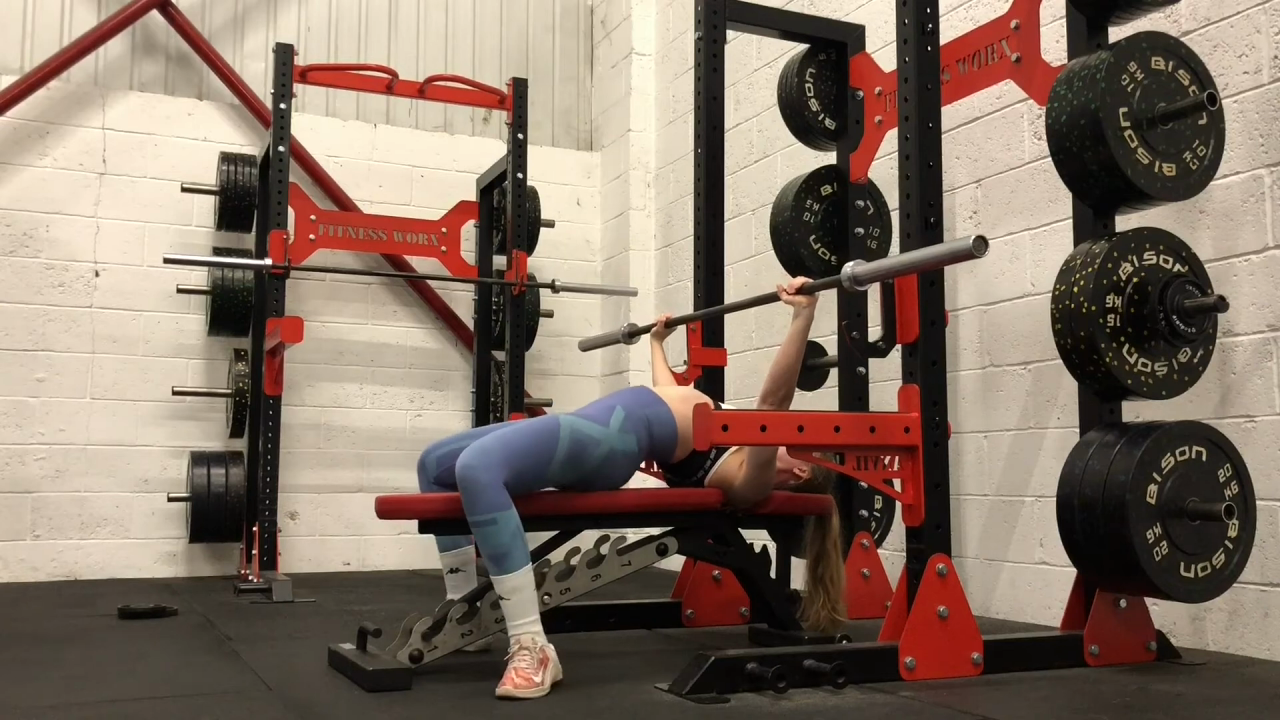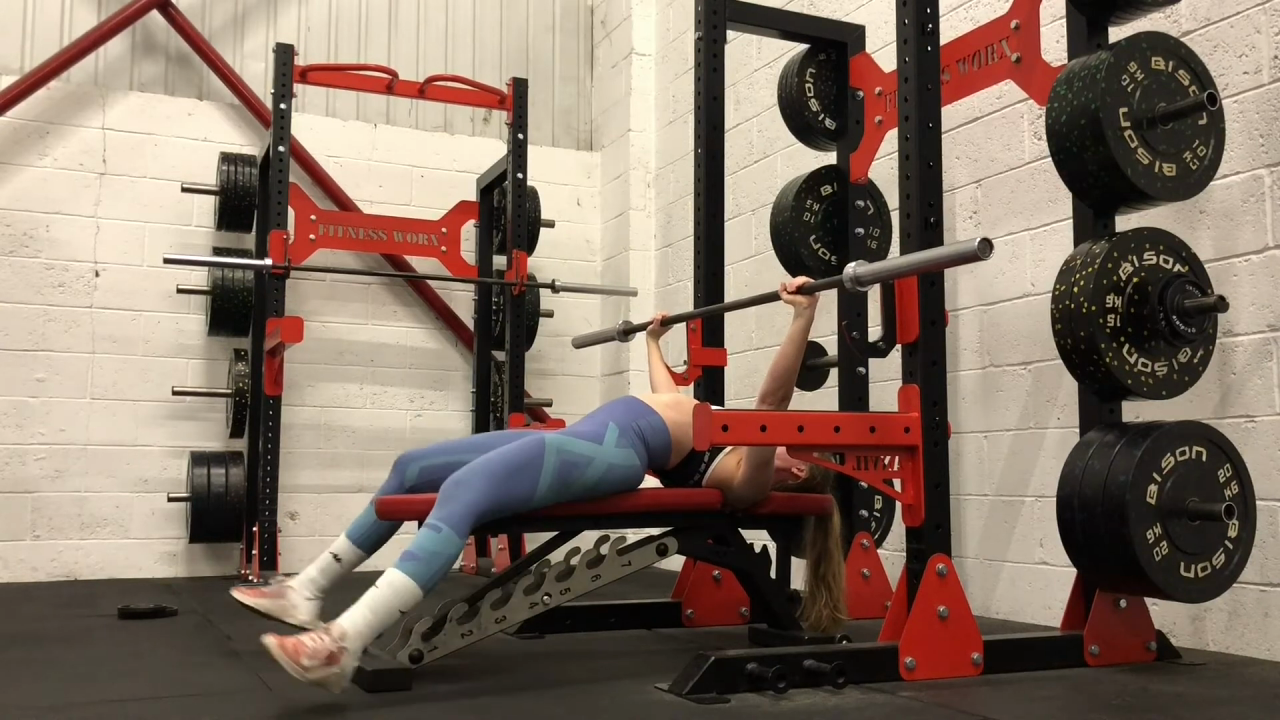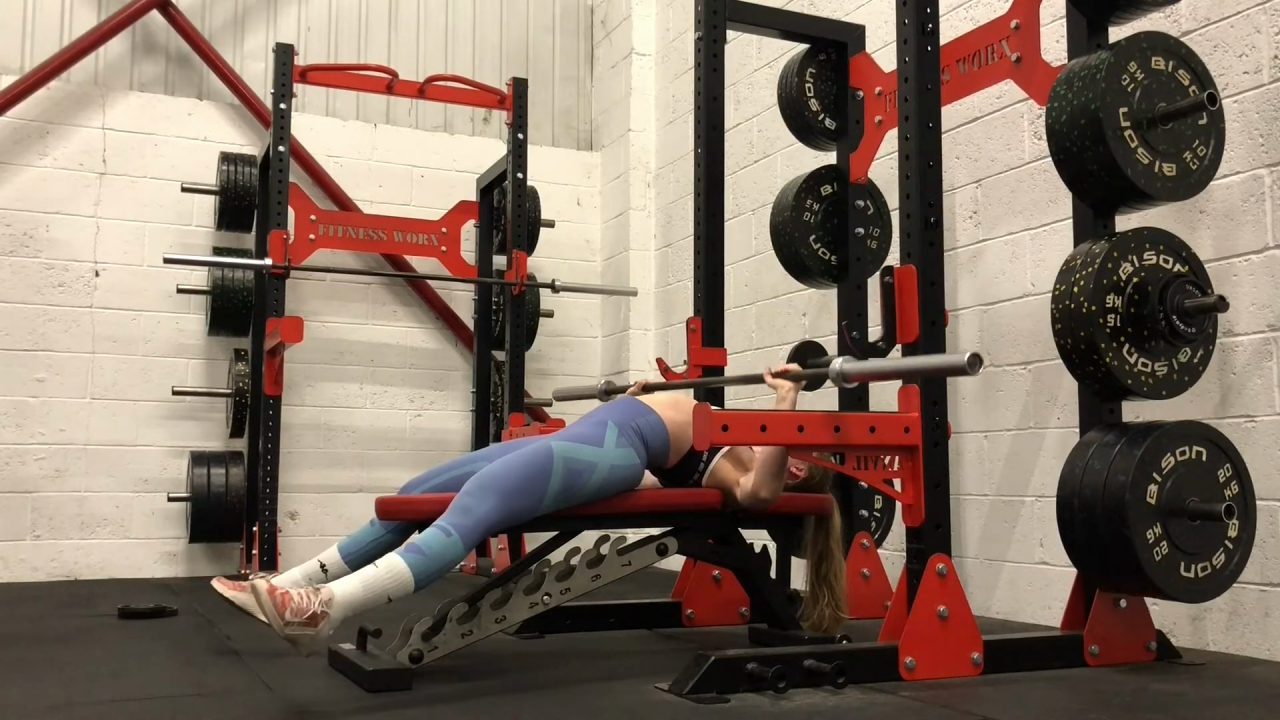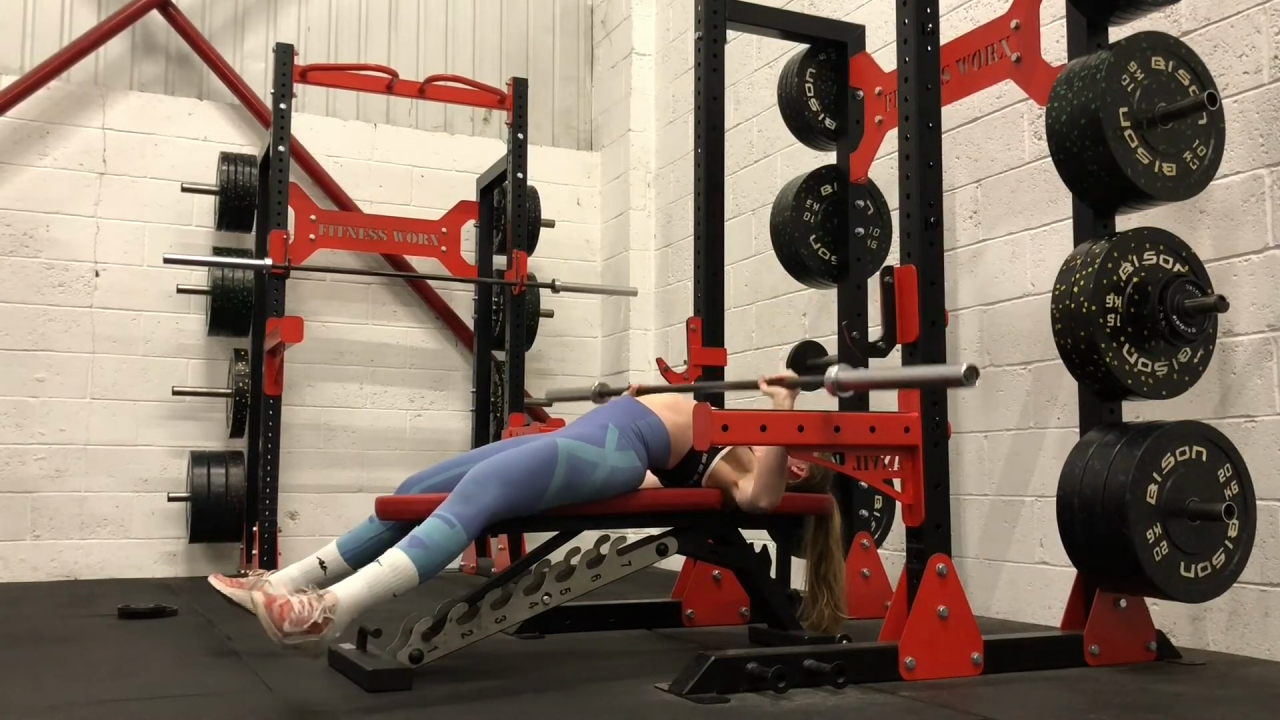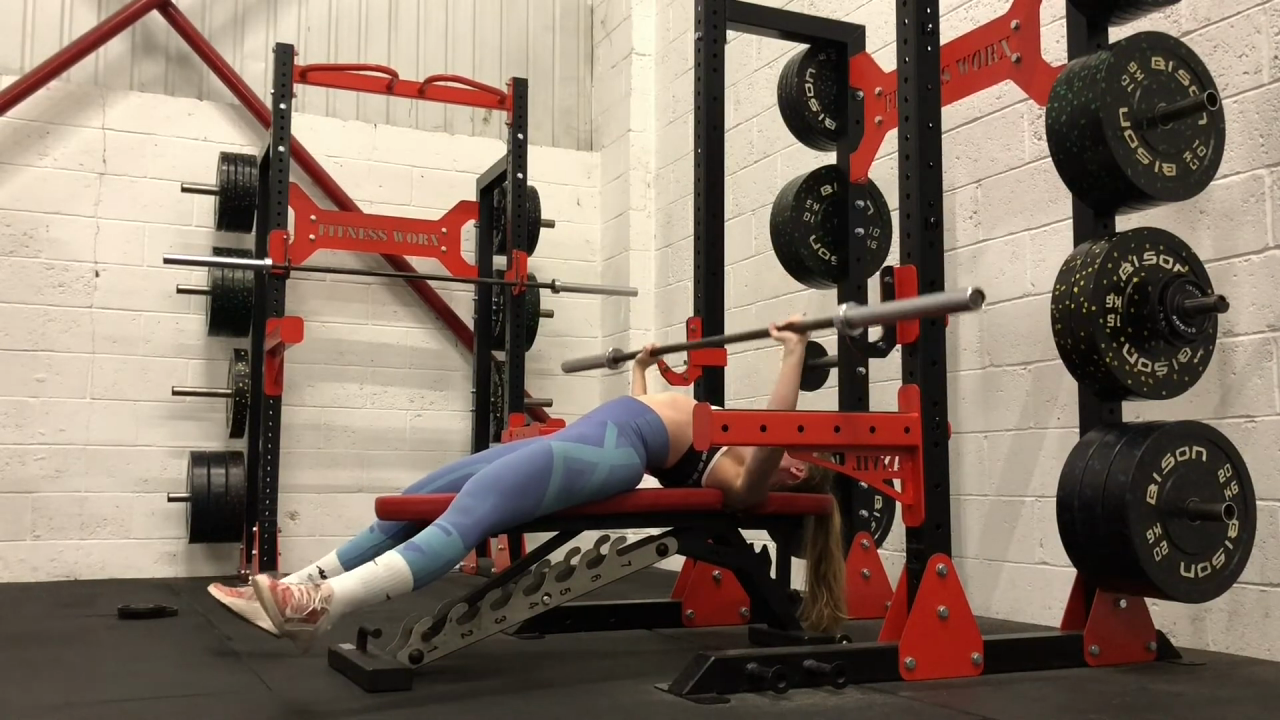
dt=1s
person 1, frame 1
left shoulder: (752, 480)
right shoulder: (723, 454)
left elbow: (774, 400)
right elbow: (667, 396)
left wrist: (802, 316)
right wrist: (657, 343)
left knee: (477, 468)
right knee: (435, 465)
left ankle: (532, 649)
person 1, frame 2
left shoulder: (749, 482)
right shoulder: (718, 446)
left elbow: (772, 401)
right elbow: (665, 397)
left wrist: (802, 318)
right wrist: (652, 340)
left knee: (459, 496)
right knee: (413, 467)
left ankle: (342, 642)
right ankle: (306, 592)
person 1, frame 3
left shoulder: (744, 486)
right shoulder: (719, 462)
left elbow: (762, 485)
left wrist: (788, 398)
right wrist: (636, 397)
left knee: (466, 513)
right knee: (416, 496)
left ankle: (323, 608)
right ankle: (290, 586)
person 1, frame 4
left shoulder: (741, 479)
right shoulder: (719, 457)
left elbow: (762, 498)
left wrist: (785, 408)
right wrist: (632, 396)
left knee: (469, 500)
right knee: (416, 491)
left ankle: (327, 609)
right ankle: (283, 582)
person 1, frame 5
left shoulder: (744, 486)
right shoulder: (718, 459)
left elbow: (771, 437)
right elbow: (648, 411)
left wrist: (794, 354)
right wrist: (640, 368)
left knee: (468, 513)
right knee: (420, 499)
left ankle: (322, 604)
right ankle: (289, 590)
